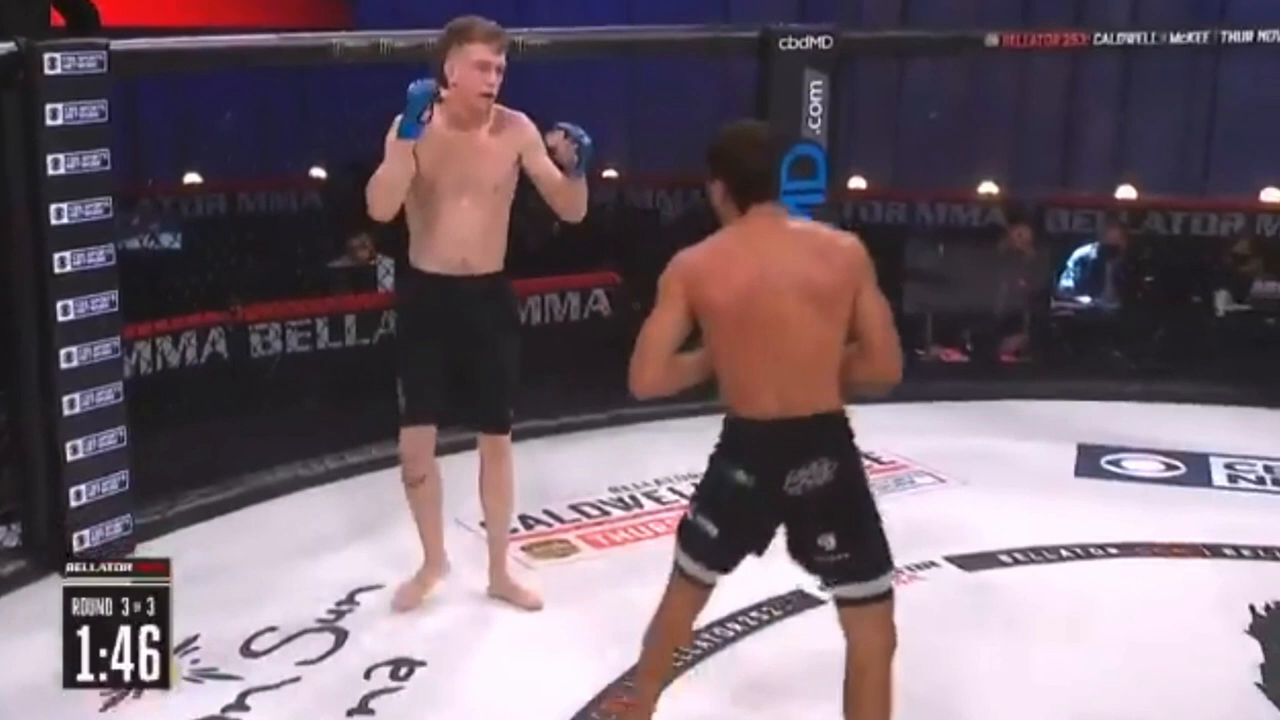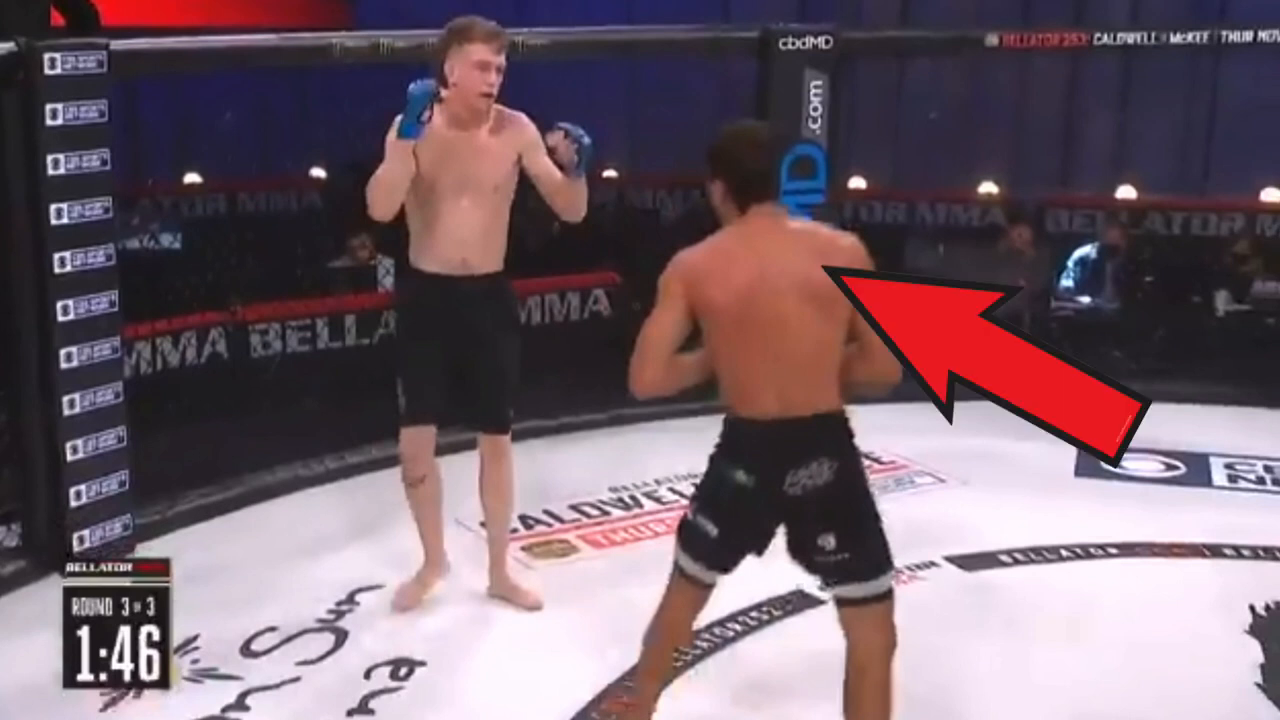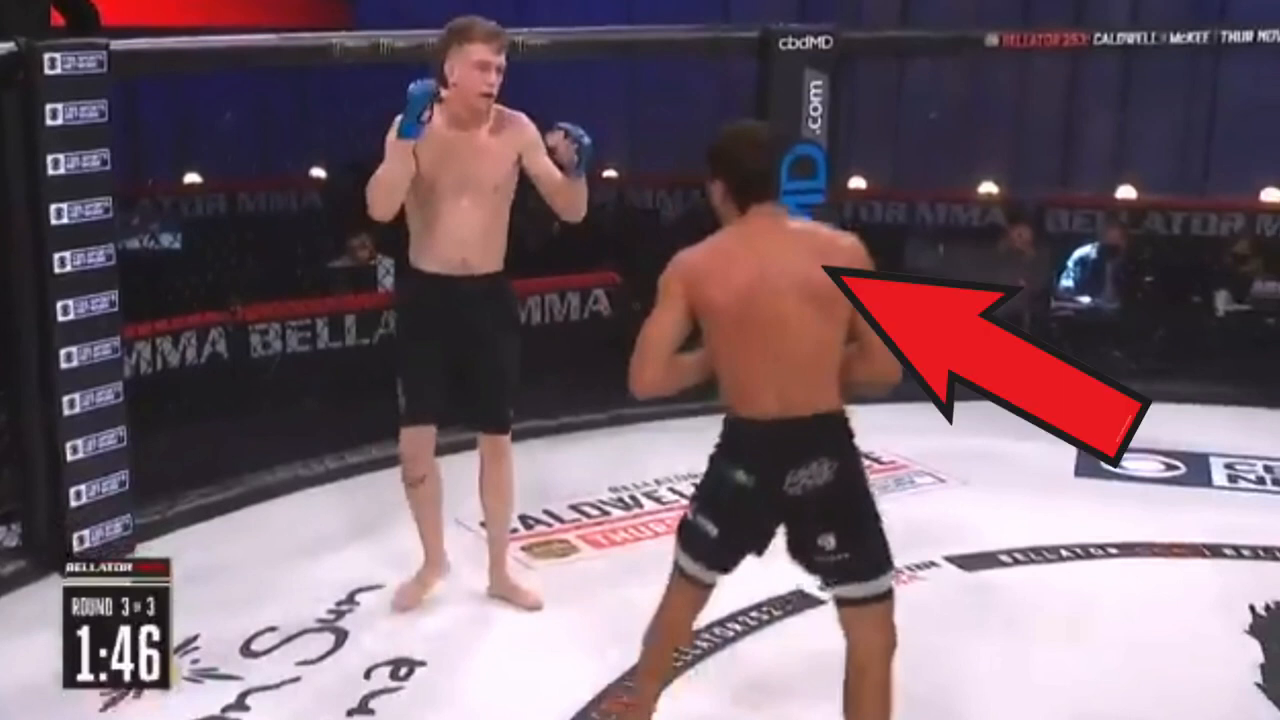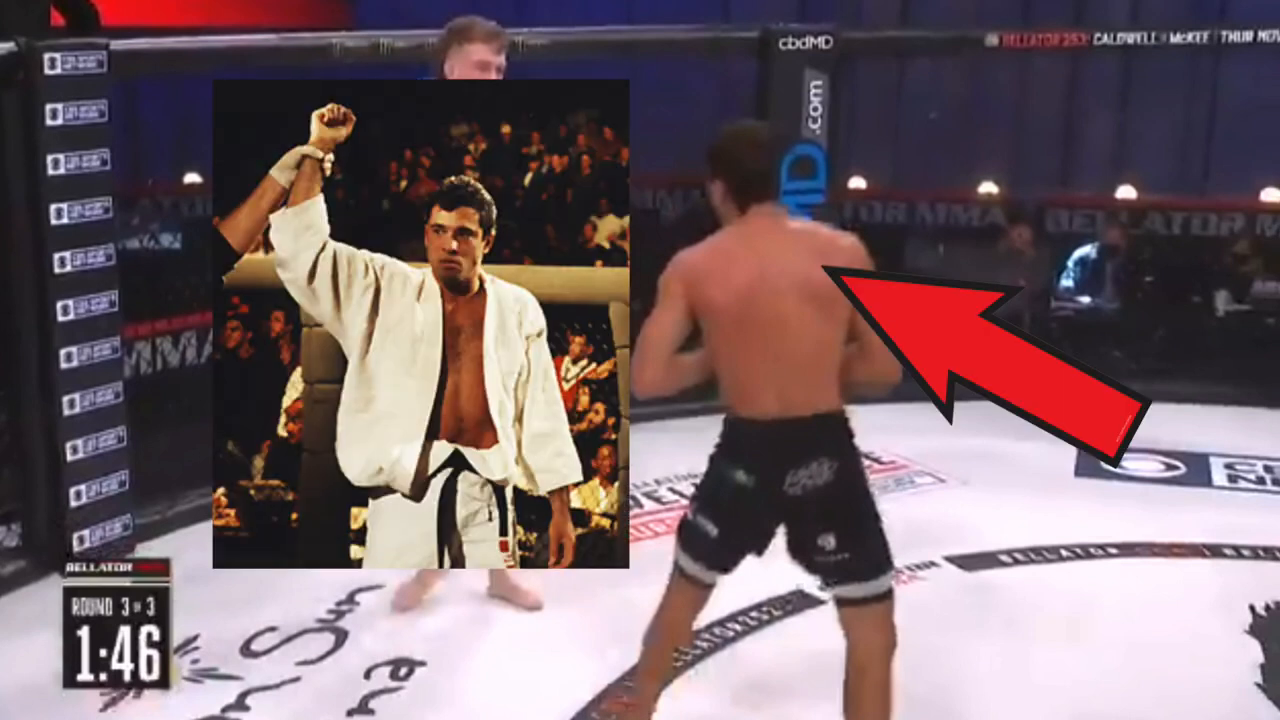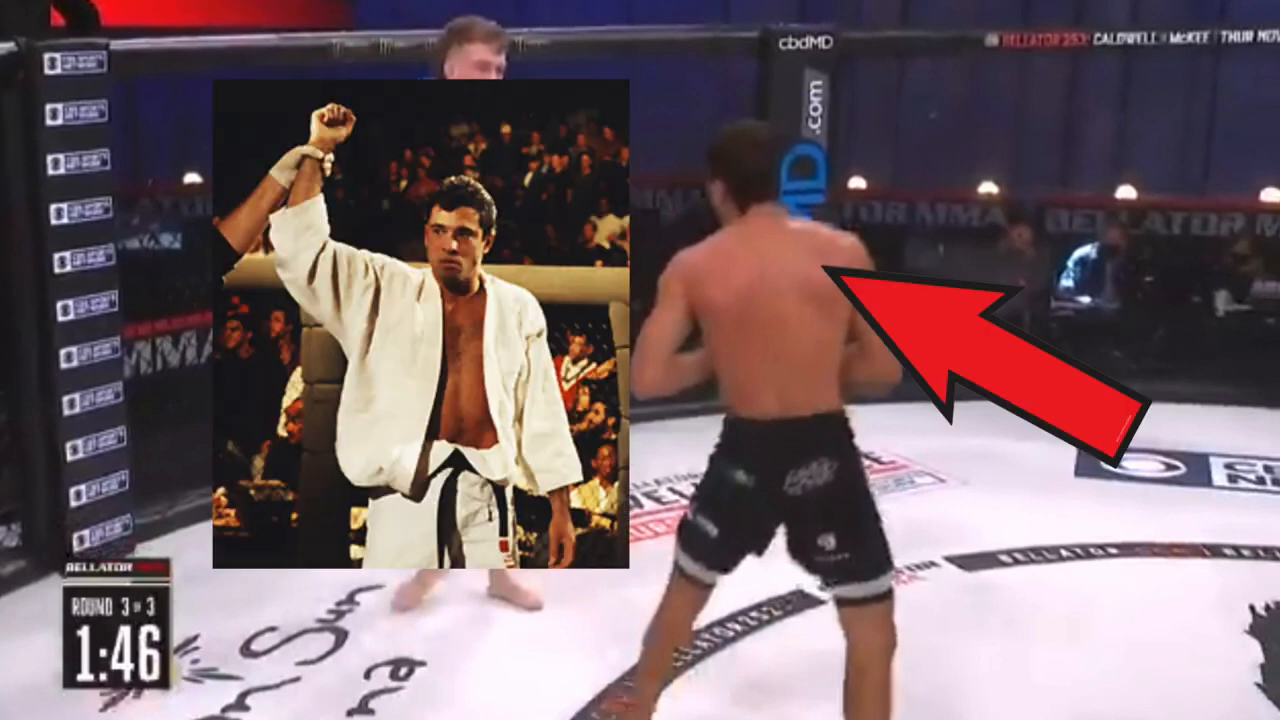
dt=1s
person 1, frame 1
left shoulder: (692, 266)
right shoulder: (845, 251)
left elbow: (646, 379)
right elbow: (885, 368)
left hip: (746, 453)
right hip: (825, 453)
left knee: (683, 591)
right knee: (872, 631)
person 1, frame 2
left shoulder: (692, 266)
right shoulder: (844, 251)
left elbow: (646, 379)
right elbow: (886, 368)
left hip: (745, 453)
right hip: (825, 453)
left knee: (683, 591)
right knee: (872, 631)
person 1, frame 3
left shoulder: (692, 266)
right shoulder: (843, 251)
left elbow: (646, 379)
right elbow: (886, 368)
left hip: (745, 452)
right hip: (825, 453)
left knee: (683, 591)
right knee: (872, 632)
person 1, frame 4
left shoulder: (691, 266)
right shoulder: (843, 251)
left elbow: (646, 379)
right elbow: (885, 368)
left hip: (745, 452)
right hip: (824, 452)
left knee: (683, 592)
right knee: (872, 632)
person 1, frame 5
left shoulder: (692, 266)
right shoulder: (843, 251)
left elbow: (646, 380)
right elbow: (885, 368)
left hip: (745, 452)
right hip: (825, 453)
left knee: (683, 591)
right knee: (872, 632)
person 2, frame 1
left shoulder: (516, 130)
right shoulder: (411, 128)
left elbow: (572, 212)
right elbow: (380, 210)
left wrist: (574, 168)
right wrist: (410, 132)
left hip: (488, 296)
right hip: (426, 294)
left knee: (495, 440)
right knee: (414, 442)
left ankle: (499, 569)
right ankle: (433, 560)
person 2, frame 2
left shoulder: (515, 130)
right shoulder: (411, 127)
left elbow: (571, 212)
right elbow: (380, 209)
left wrist: (574, 168)
right wrist: (410, 131)
left hip: (489, 297)
right hip: (425, 295)
left knee: (496, 441)
right knee: (414, 443)
left ankle: (499, 570)
right ankle: (433, 561)
person 2, frame 3
left shoulder: (516, 130)
right shoulder: (412, 127)
left elbow: (572, 211)
right elbow: (380, 210)
left wrist: (574, 167)
right wrist: (410, 130)
left hip: (488, 297)
right hip: (425, 295)
left knee: (496, 441)
right knee: (415, 442)
left ankle: (499, 570)
right ankle: (433, 561)
person 2, frame 4
left shoulder: (517, 310)
right shoulder: (385, 291)
left elbow: (541, 411)
right elbow: (303, 251)
left wrist: (561, 510)
right wrist: (316, 152)
left hip: (482, 488)
right hip: (405, 488)
left knee: (495, 603)
right knee: (396, 603)
person 2, frame 5
left shoulder: (517, 309)
right shoulder: (384, 290)
left elbow: (540, 411)
right elbow: (301, 251)
left wrist: (561, 511)
right wrist: (318, 150)
left hip: (482, 492)
right hip: (406, 493)
